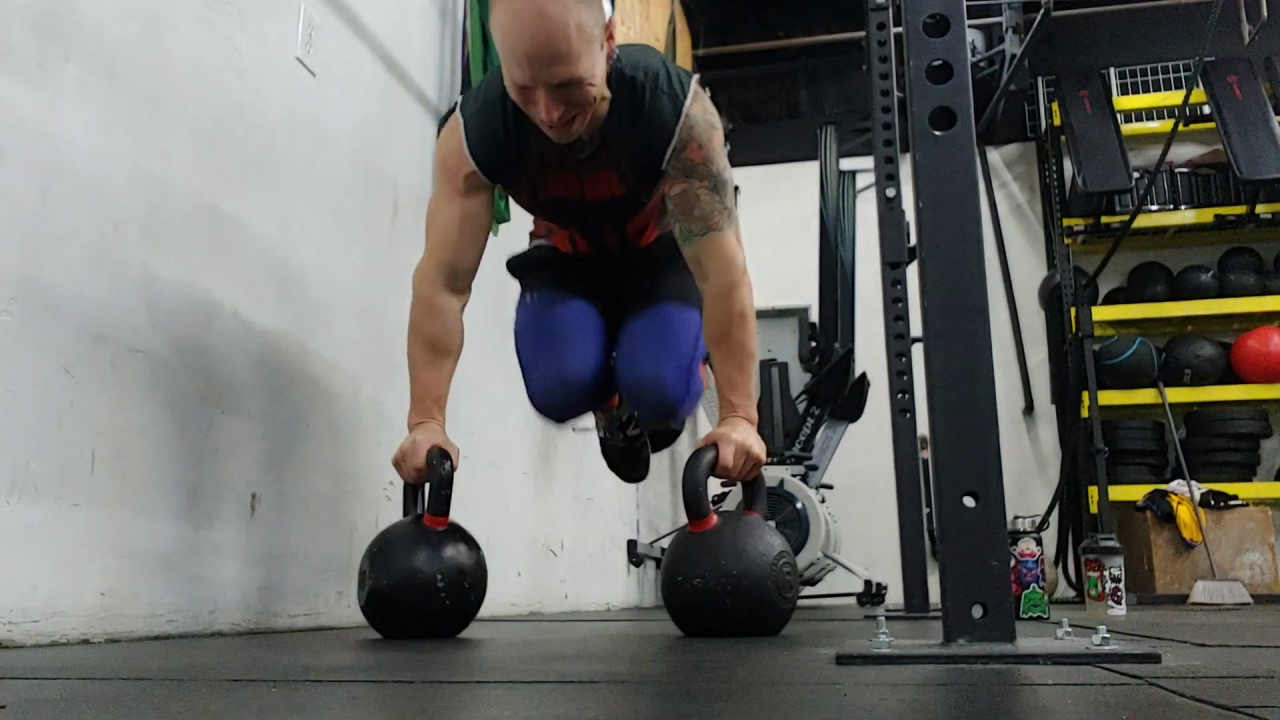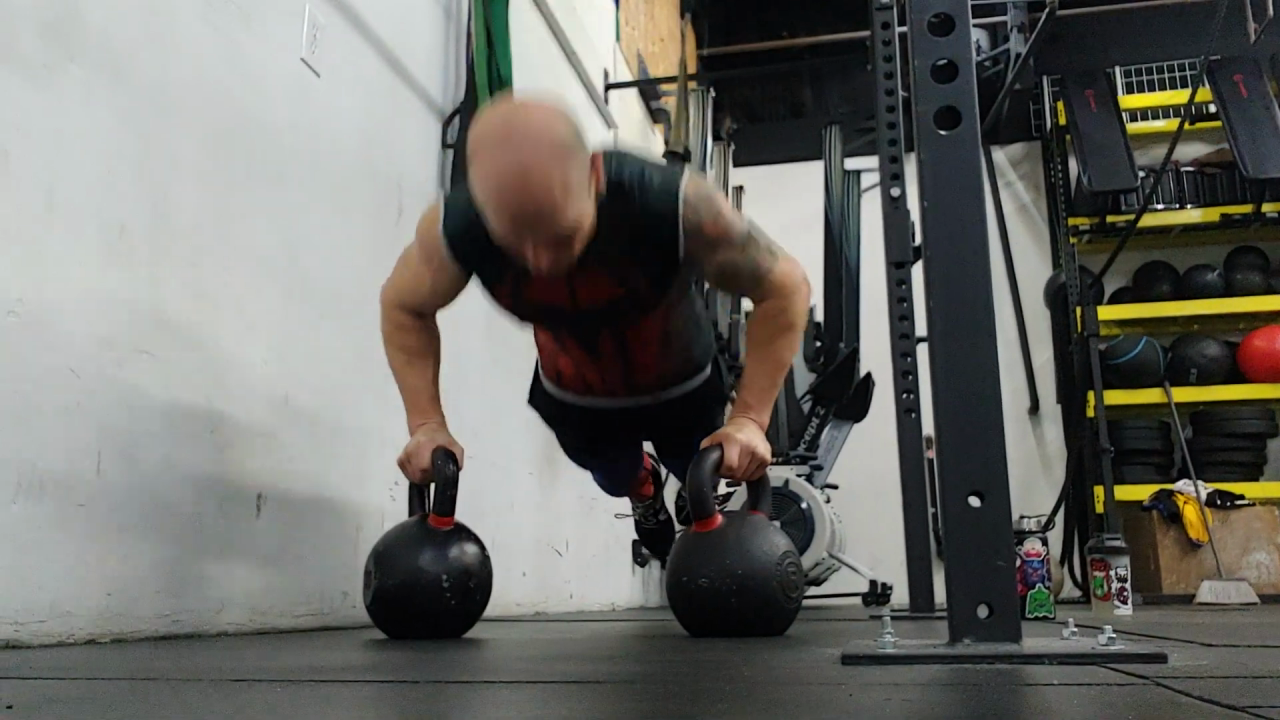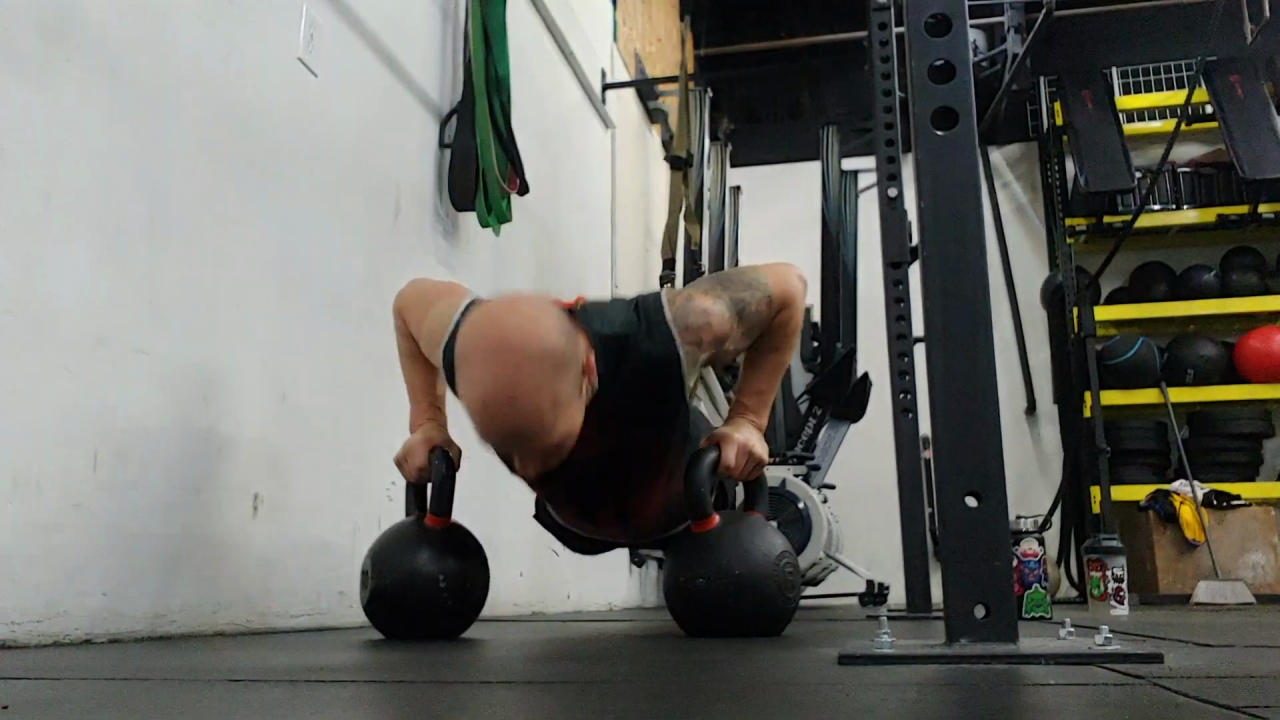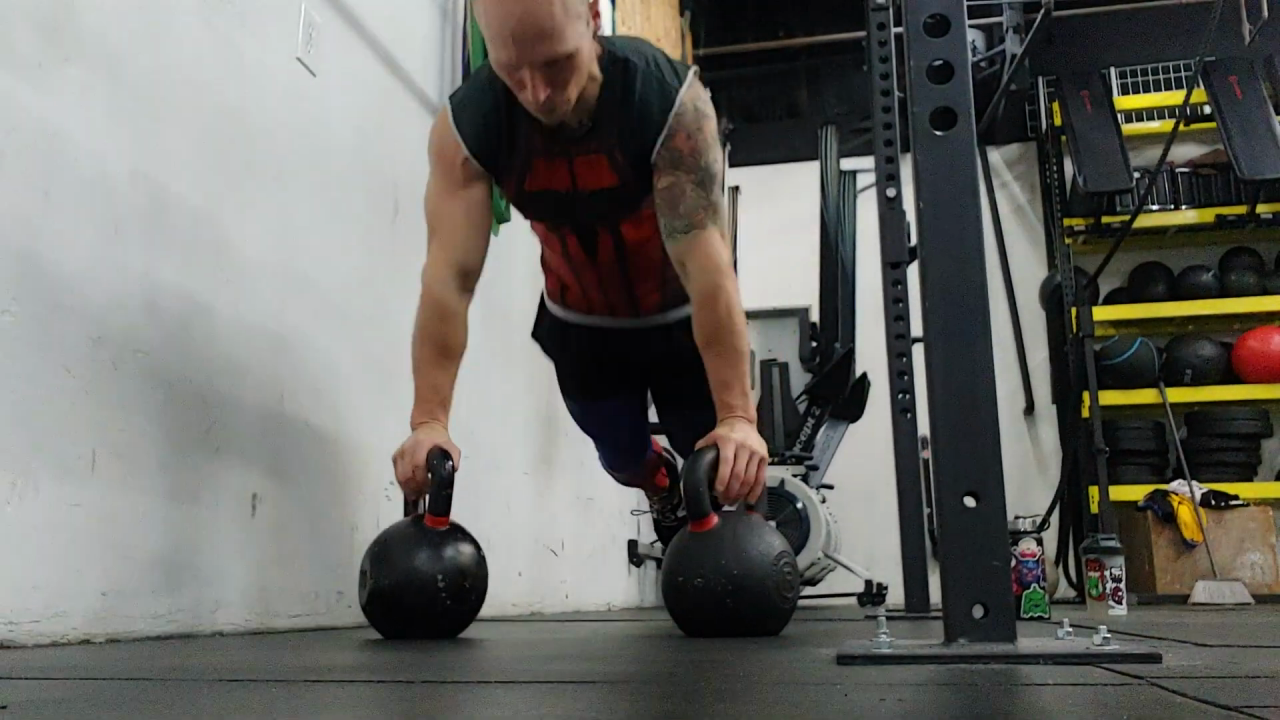
dt=0.5s
person 1, frame 1
left shoulder: (675, 104)
right shoulder: (474, 129)
left elbow: (721, 268)
right elbow: (444, 280)
left wrist: (738, 417)
right wrist: (426, 421)
left hip: (660, 256)
right hip: (564, 261)
left knee: (659, 389)
right knee: (559, 386)
right ankle: (610, 403)
person 1, frame 2
left shoulder: (673, 204)
right shoulder: (456, 228)
left elbow: (784, 289)
right elbow: (403, 308)
left wrist: (750, 418)
right wrist: (427, 424)
left hip: (679, 385)
right hip: (574, 397)
right knee: (617, 481)
right ankle: (645, 487)
person 1, frame 3
left shoulder: (666, 337)
right shoulder: (462, 346)
left elbow: (786, 286)
right elbow: (411, 299)
left wrist: (748, 421)
right wrist: (428, 425)
person 1, frame 4
left shoulder: (666, 97)
right shoulder: (466, 123)
left elbow: (707, 267)
right elbow: (450, 282)
left wrist: (739, 417)
right wrist: (428, 422)
left hip: (679, 319)
right hip: (576, 325)
left knee: (716, 467)
right knee: (623, 460)
right ankle: (660, 483)
